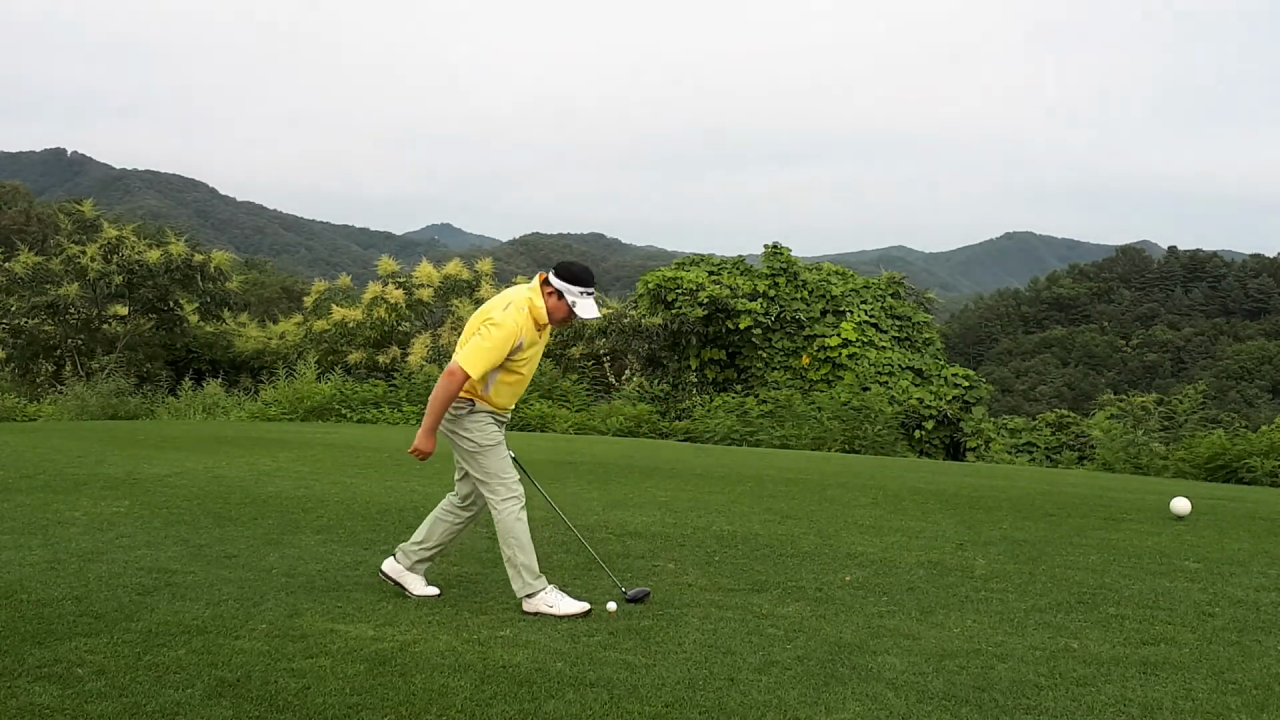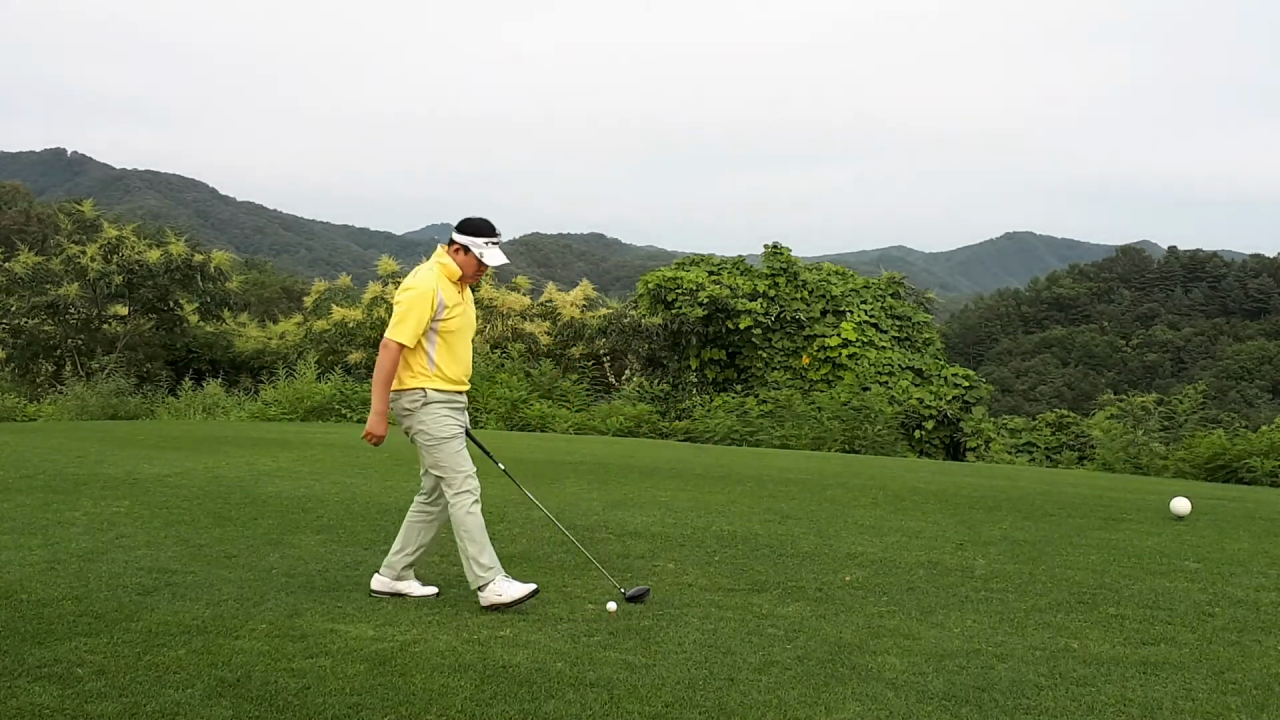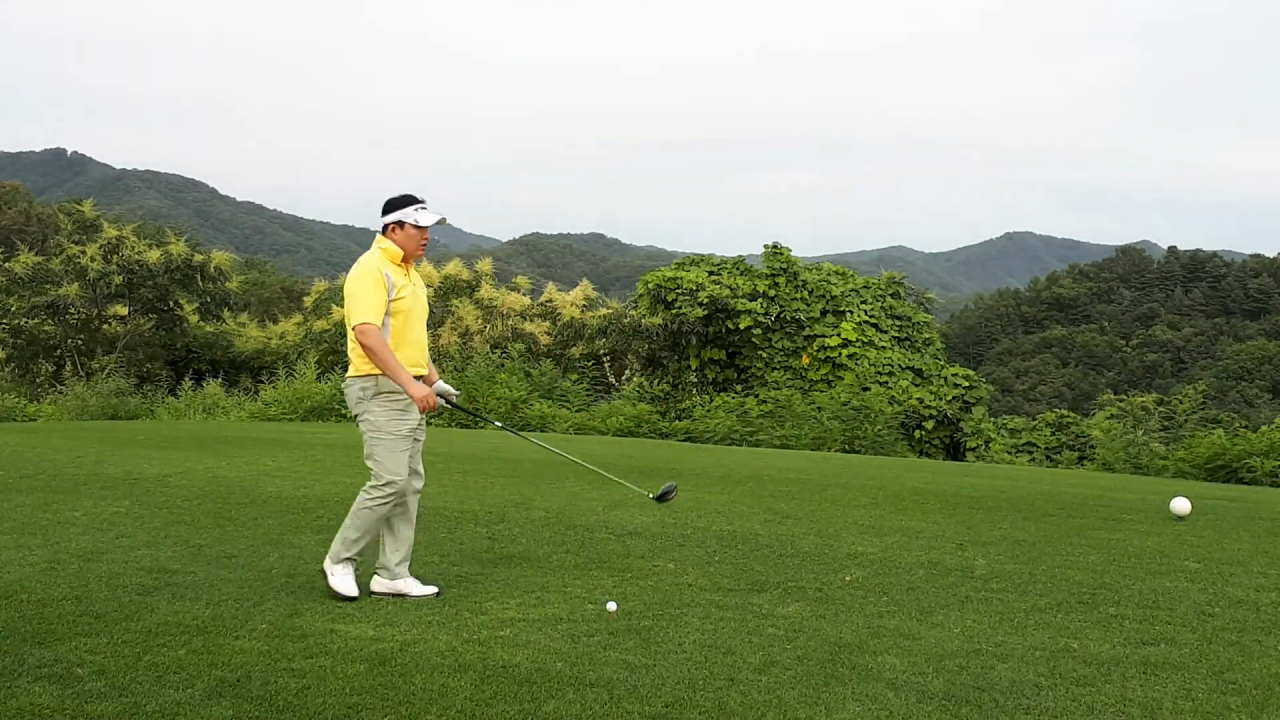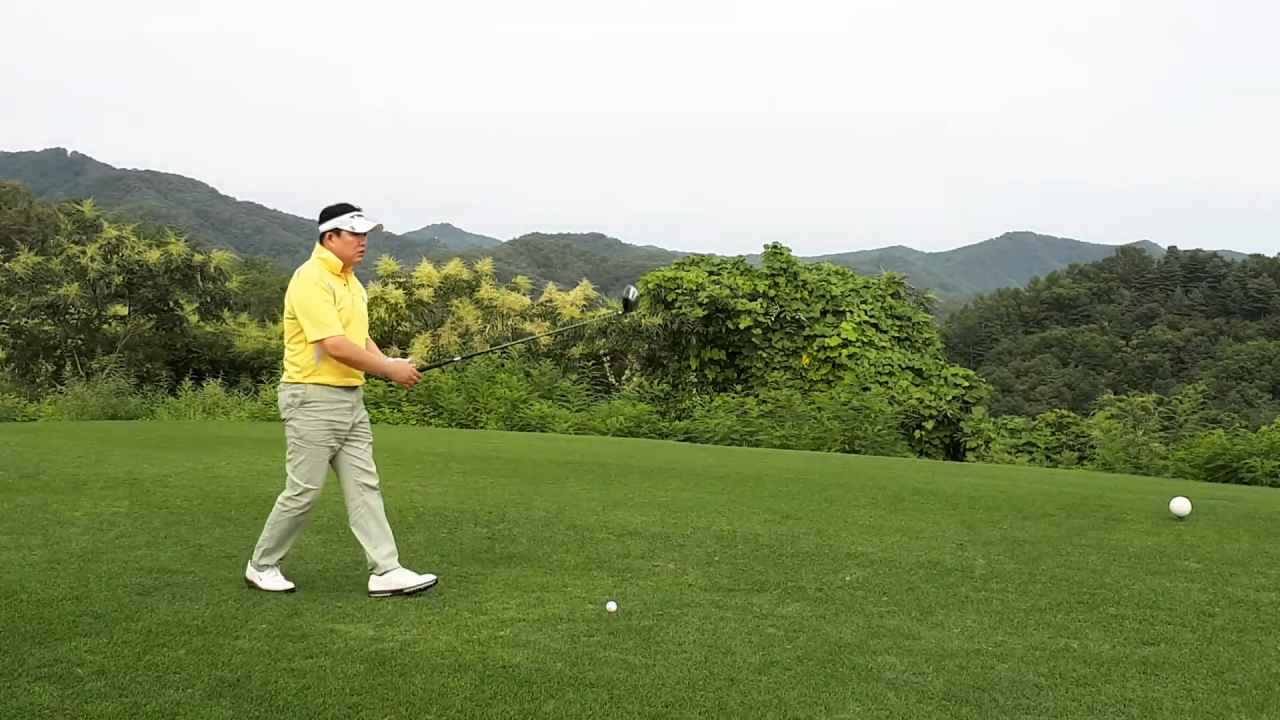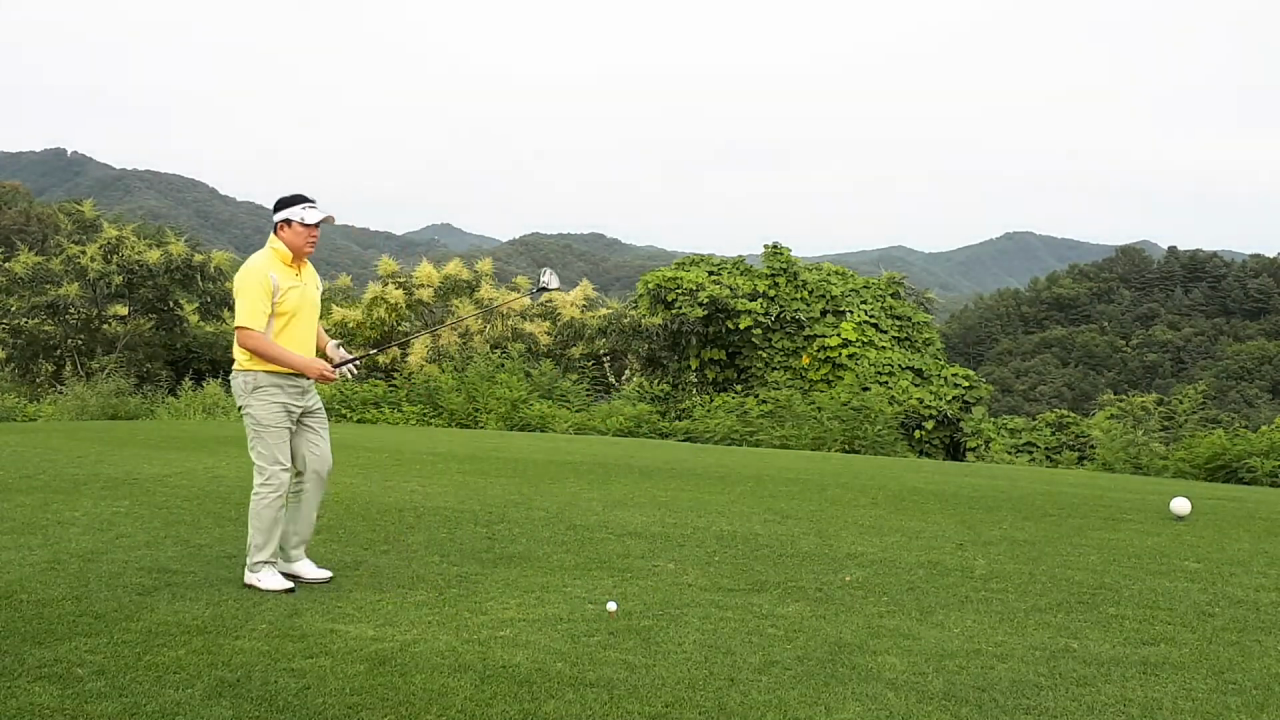
dt=0.3s
person 1, frame 1
left shoulder: (539, 304)
right shoulder: (511, 321)
right elbow: (454, 374)
right wrist: (427, 432)
left hip: (483, 409)
right hip: (466, 408)
left knee: (469, 499)
right knee: (507, 496)
left ankle: (405, 563)
right ankle: (535, 592)
person 1, frame 2
left shoulder: (459, 286)
right shoulder: (424, 285)
right elbow: (390, 349)
left wrist: (459, 398)
right wrist: (378, 413)
left hip: (447, 401)
right hip: (424, 402)
left knee: (436, 494)
right knee: (463, 487)
left ankle: (393, 575)
right ankle: (489, 583)
person 1, frame 3
left shoulder: (409, 272)
right shoulder: (370, 270)
right elbow: (368, 336)
left wrist: (433, 379)
right wrist: (411, 384)
left hip: (406, 392)
right hip: (379, 389)
left knee: (410, 484)
right knee: (388, 482)
left ankle: (392, 574)
right ankle: (341, 558)
person 1, frame 4
left shoulder: (350, 282)
right shoulder: (312, 280)
right elbow: (332, 345)
left wrist: (386, 363)
right wrist: (389, 369)
left hip: (348, 399)
right hip: (311, 398)
left knee: (363, 485)
right knee: (304, 489)
left ankle: (386, 571)
right ankle: (262, 565)
person 1, frame 5
left shoulder: (308, 272)
right shoulder: (259, 270)
right elbow: (249, 336)
left wrist: (331, 348)
right wrist: (305, 365)
left hip: (302, 387)
right hip: (263, 384)
left knee: (317, 467)
right knee: (274, 477)
left ankle: (292, 556)
right ankle: (260, 566)
